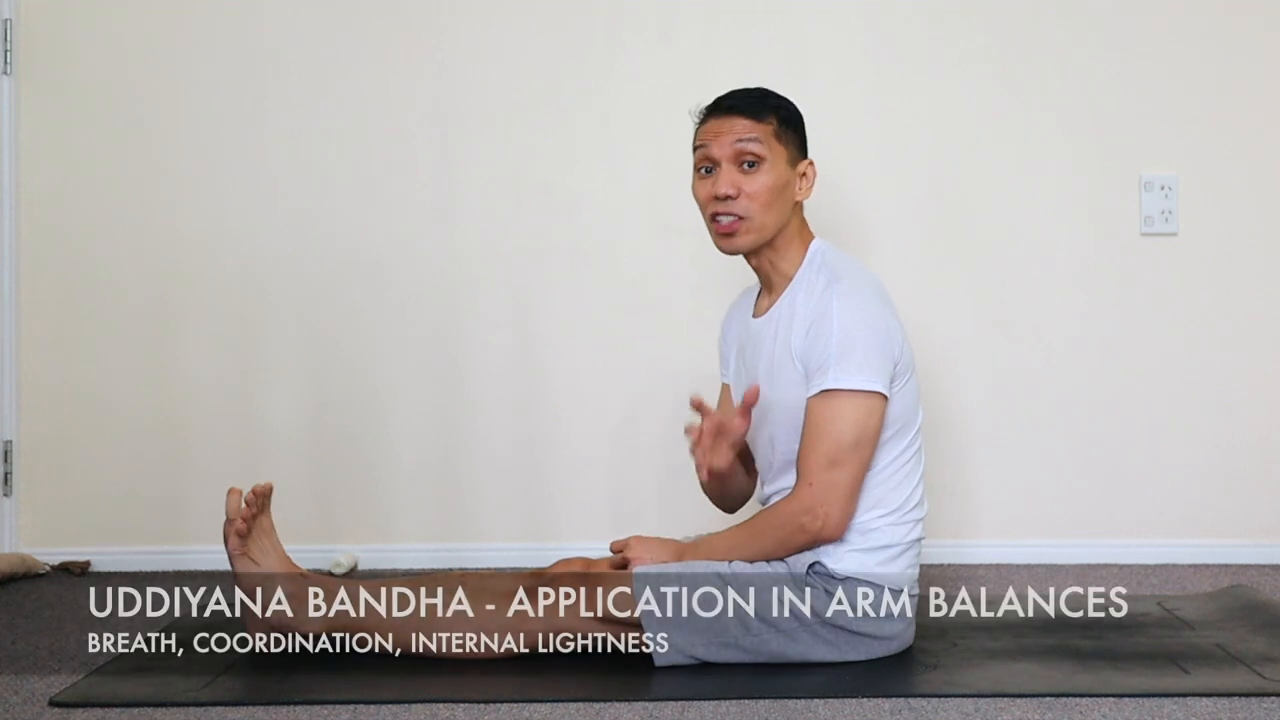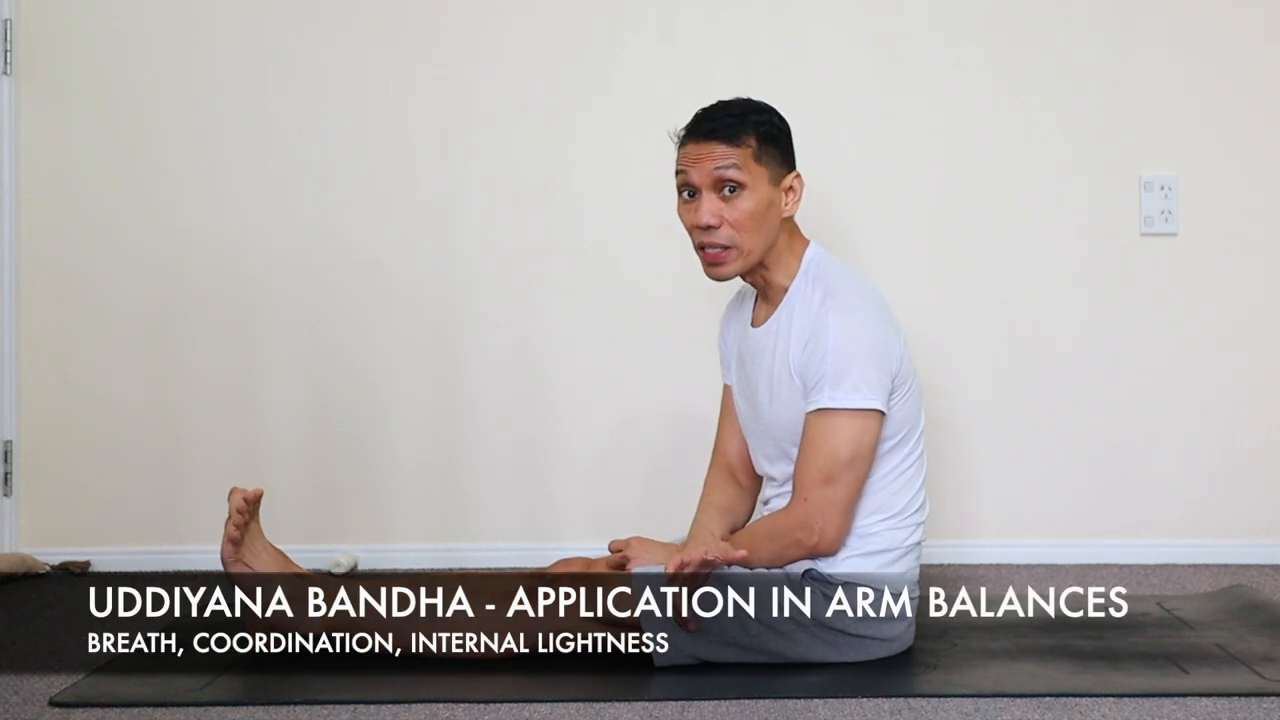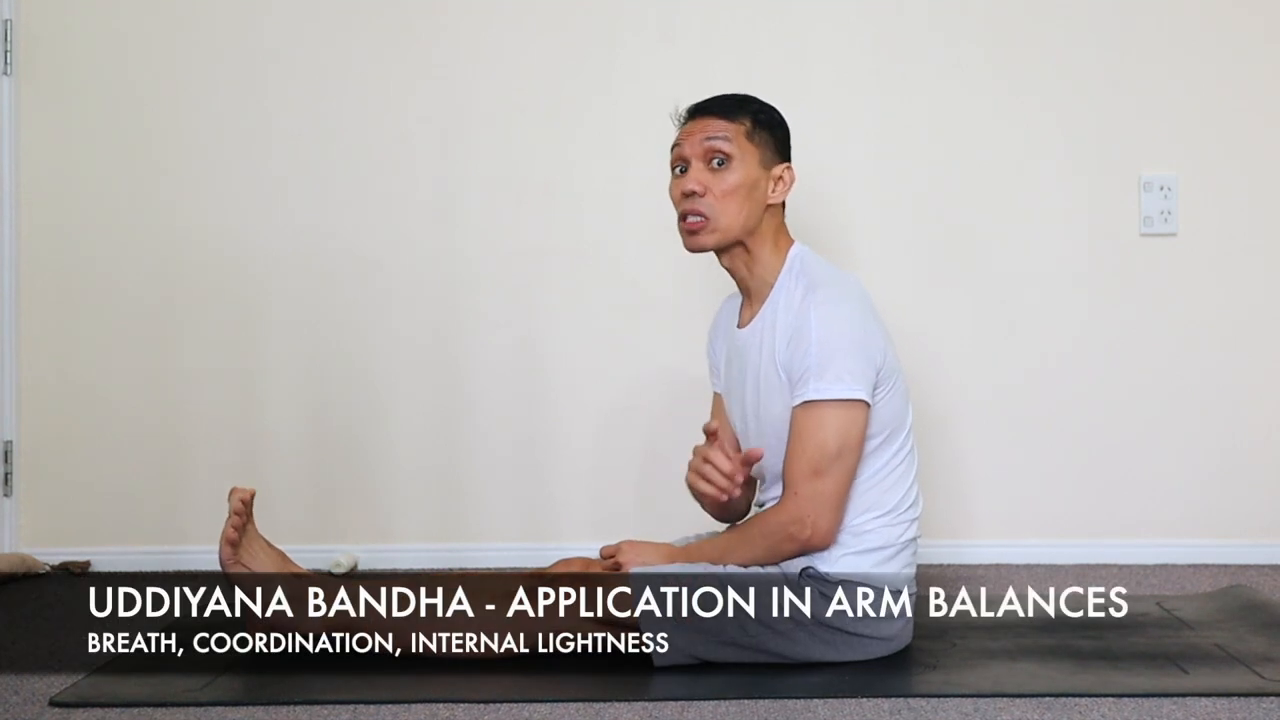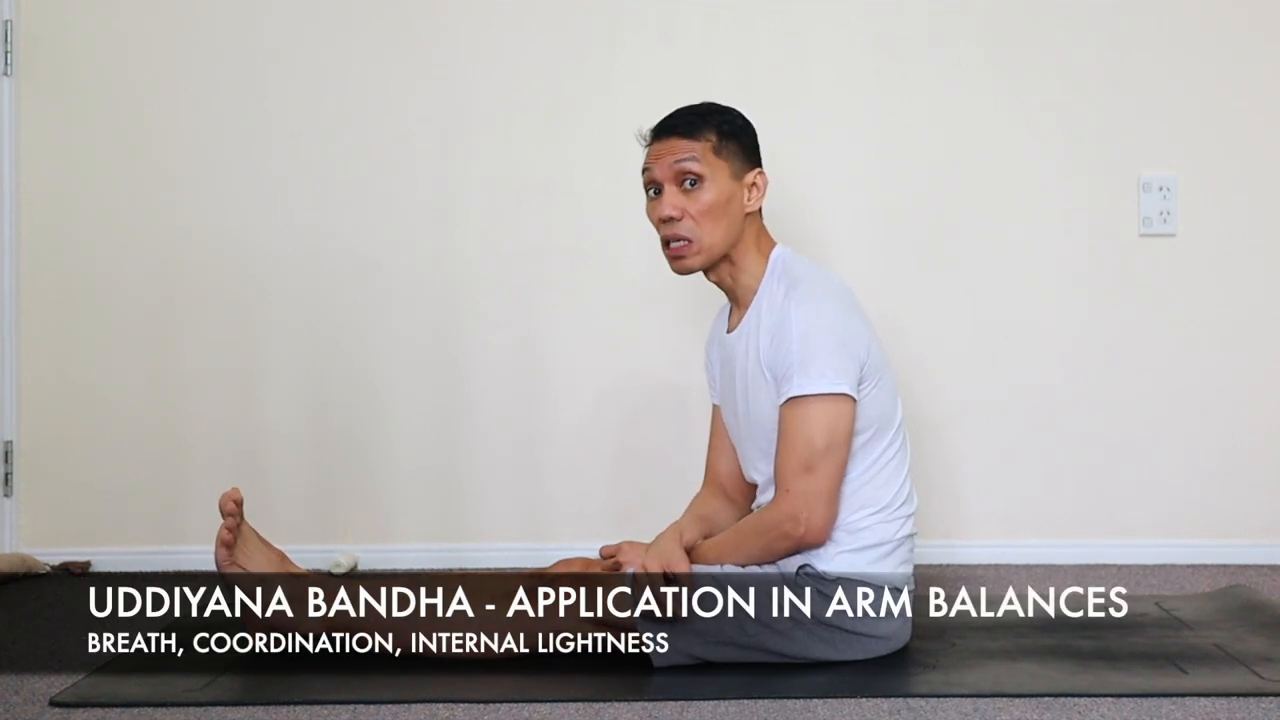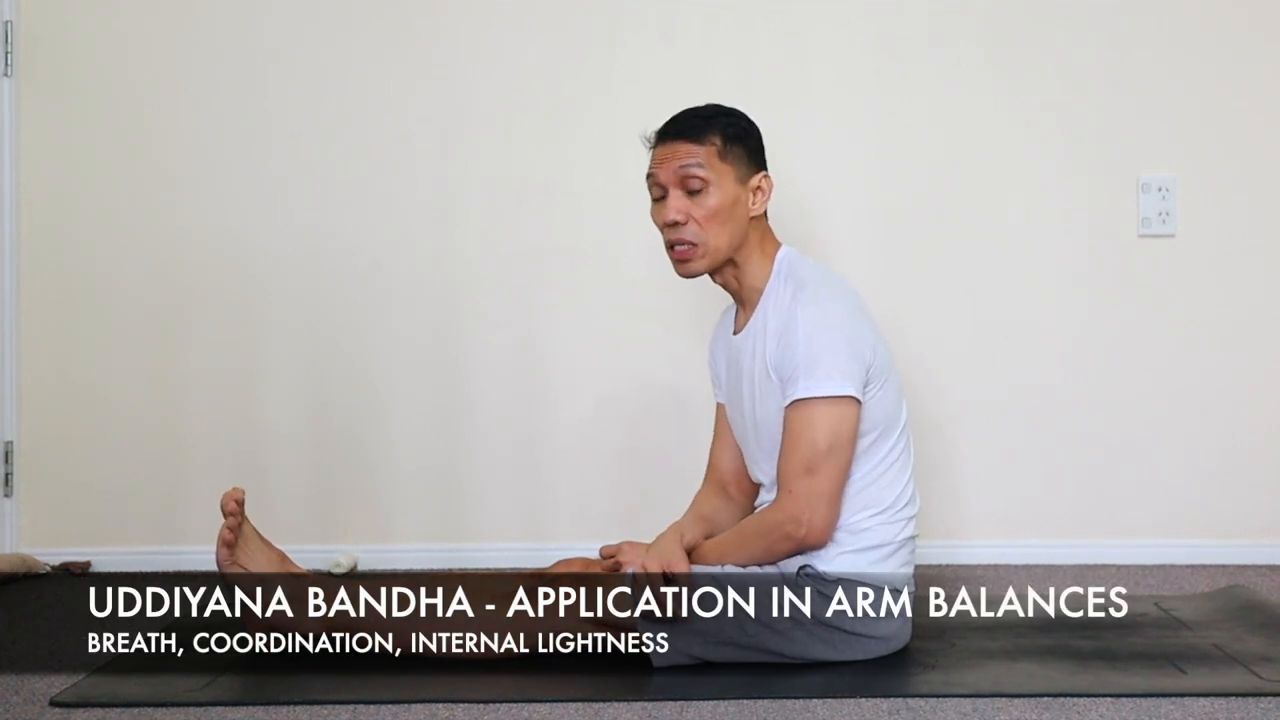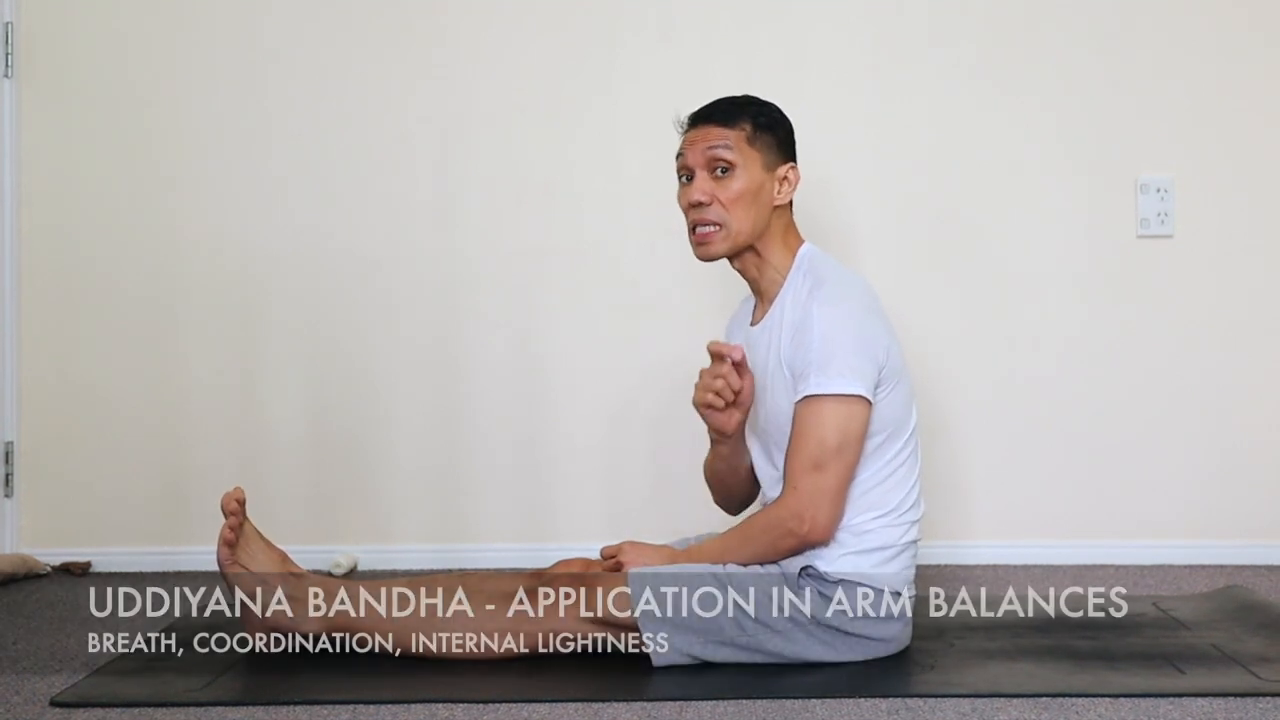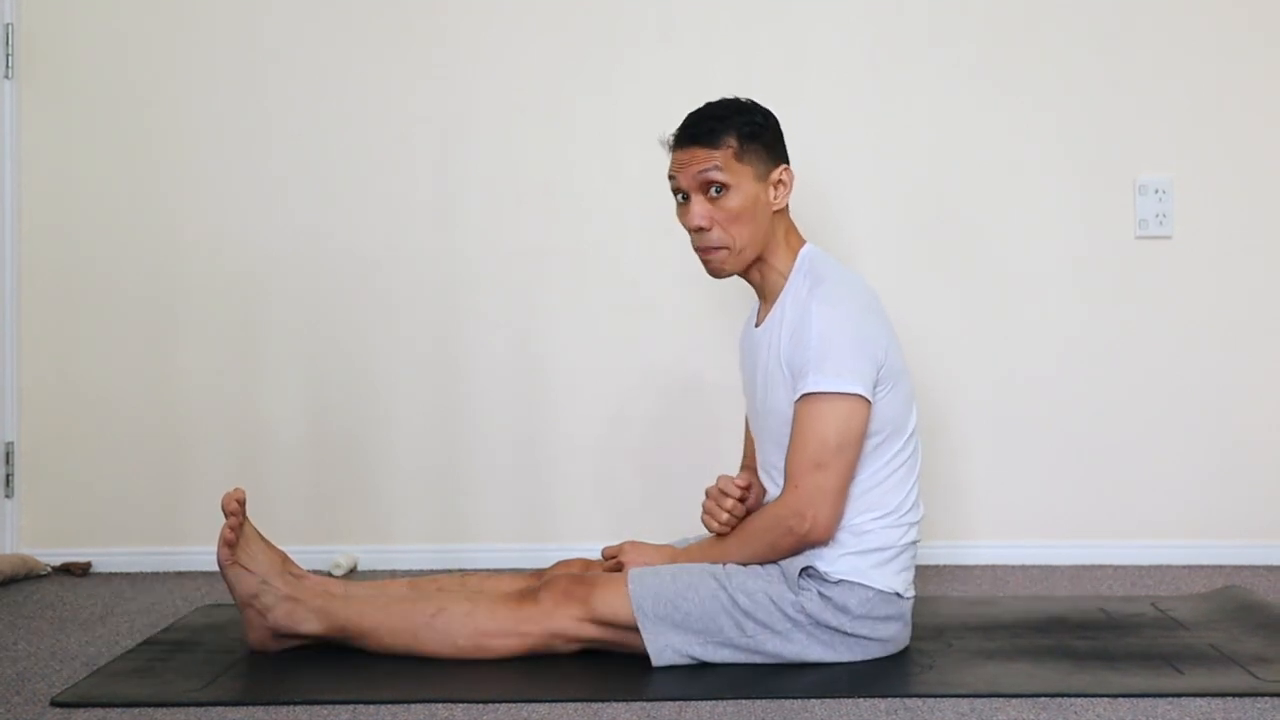
dt=0.7s
person 1, frame 1
left shoulder: (843, 302)
right shoulder: (746, 313)
left elbow: (820, 512)
right elbow: (735, 495)
left wrist: (682, 556)
right wrist: (716, 460)
left hip: (850, 595)
right hip: (809, 570)
left knee: (575, 601)
right knee: (570, 578)
left ankle: (310, 604)
right ankle: (313, 596)
person 1, frame 2
left shoulder: (842, 317)
right shoulder: (744, 312)
left elbow: (817, 527)
right elbow: (736, 470)
left wrist: (670, 559)
right wrist: (699, 550)
right hip: (795, 568)
right knee: (575, 575)
person 1, frame 3
left shoulder: (825, 309)
right shoulder: (734, 317)
left elbow: (809, 522)
right elbow: (733, 509)
left wrist: (673, 559)
right wrist: (716, 474)
left hip: (845, 599)
right hip: (800, 573)
right knee: (577, 577)
person 1, frame 4
left shoulder: (807, 306)
right shoulder: (731, 324)
left elbow: (802, 518)
right elbow: (728, 494)
left wrist: (674, 563)
right wrist: (669, 547)
left hip: (844, 599)
right hip: (798, 574)
right knee: (577, 577)
person 1, frame 5
left shoulder: (813, 309)
right shoulder: (734, 325)
left elbow: (805, 520)
right elbow: (730, 490)
left wrist: (680, 559)
right wrist: (672, 543)
left hip: (845, 597)
right hip: (799, 572)
right knee: (574, 575)
person 1, frame 6
left shoulder: (830, 306)
right shoulder: (751, 316)
left elbow: (808, 516)
right elbow: (740, 494)
left wrist: (672, 562)
right wrist: (729, 425)
left hip: (845, 597)
right hip: (800, 568)
left knee: (578, 603)
right knee: (570, 575)
left ankle: (311, 608)
right ankle: (316, 597)
person 1, frame 7
left shoulder: (829, 306)
right shoulder: (769, 312)
left elbow: (810, 516)
left wrist: (677, 559)
right wrist: (735, 499)
left hip: (842, 596)
right hip: (800, 568)
left knee: (571, 605)
right knee: (571, 574)
left ankle: (303, 611)
right ankle: (310, 596)
